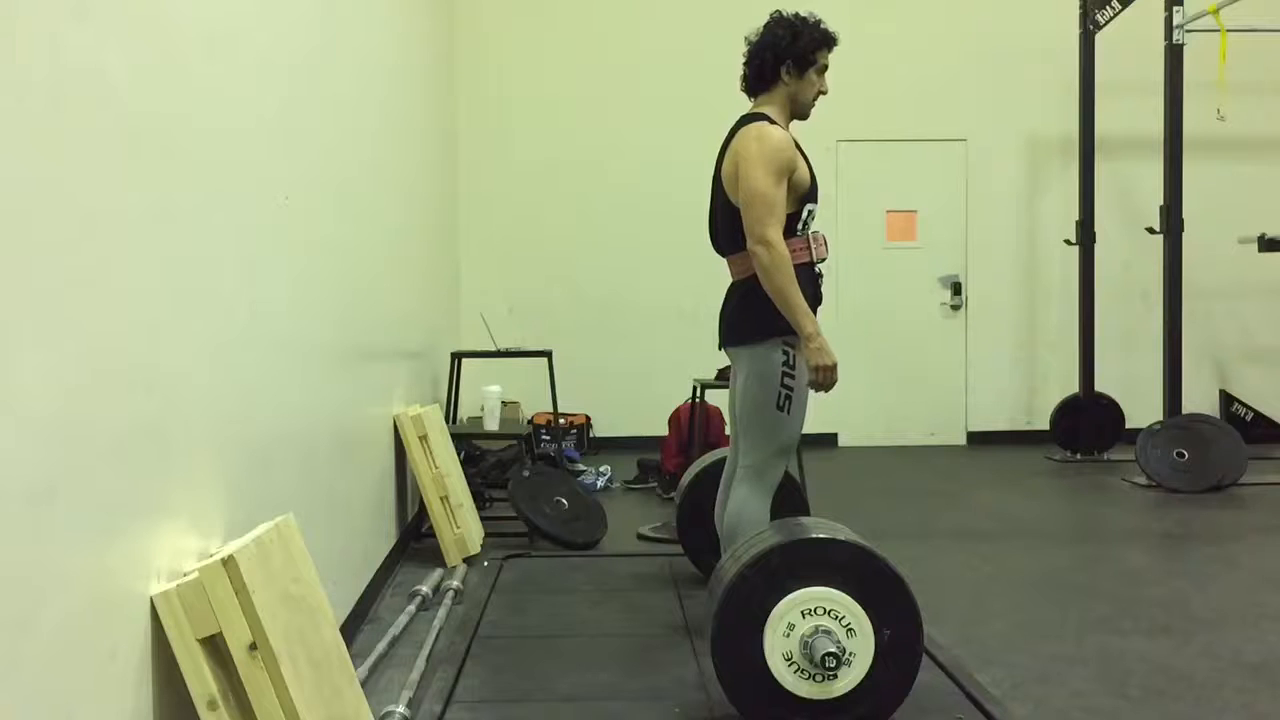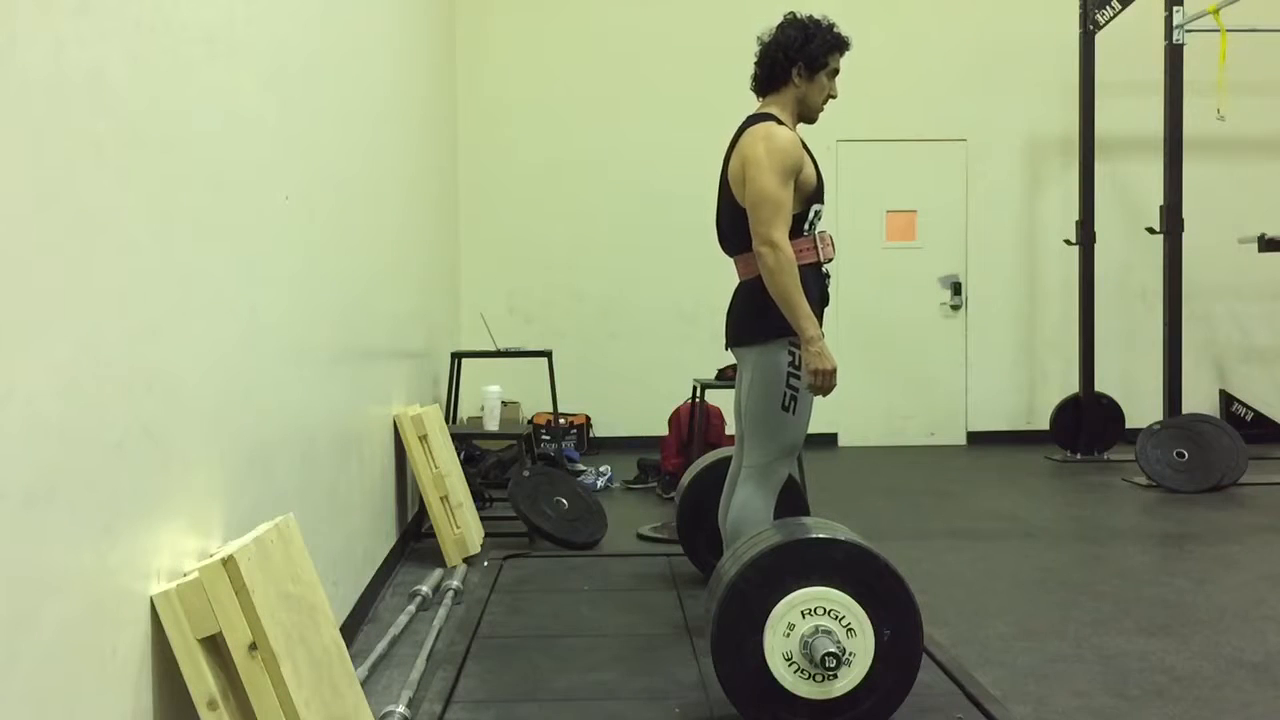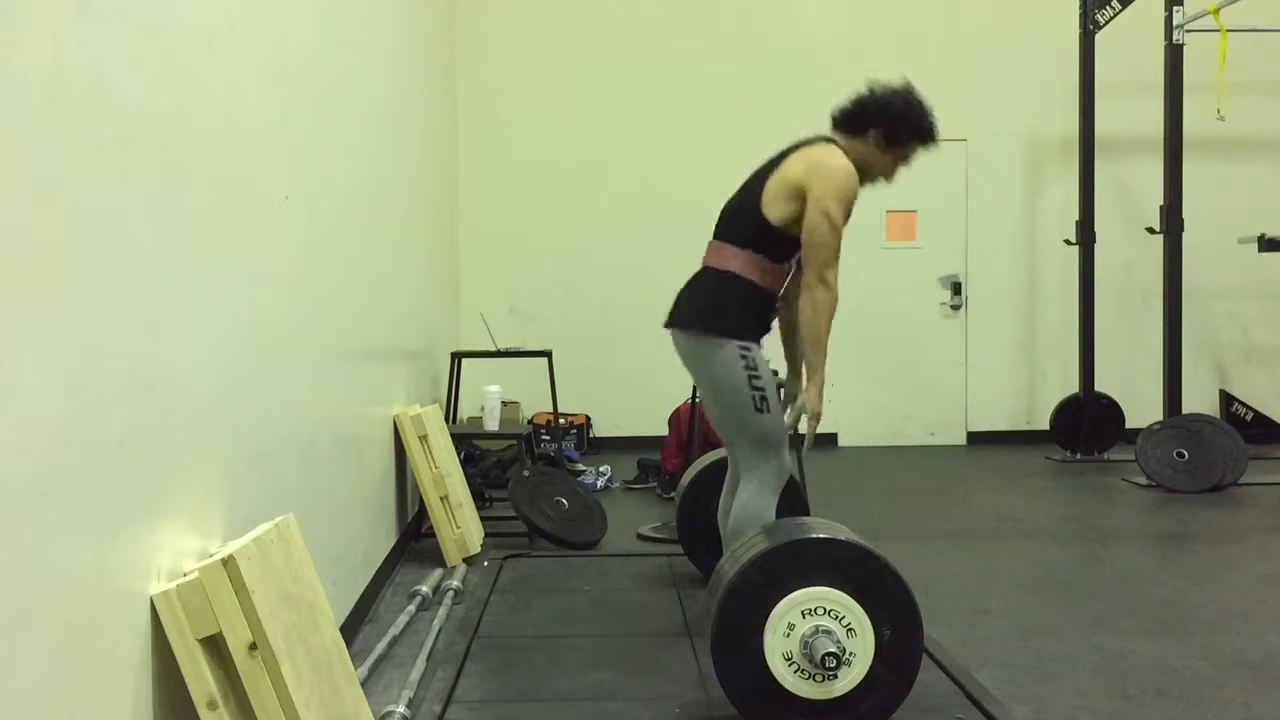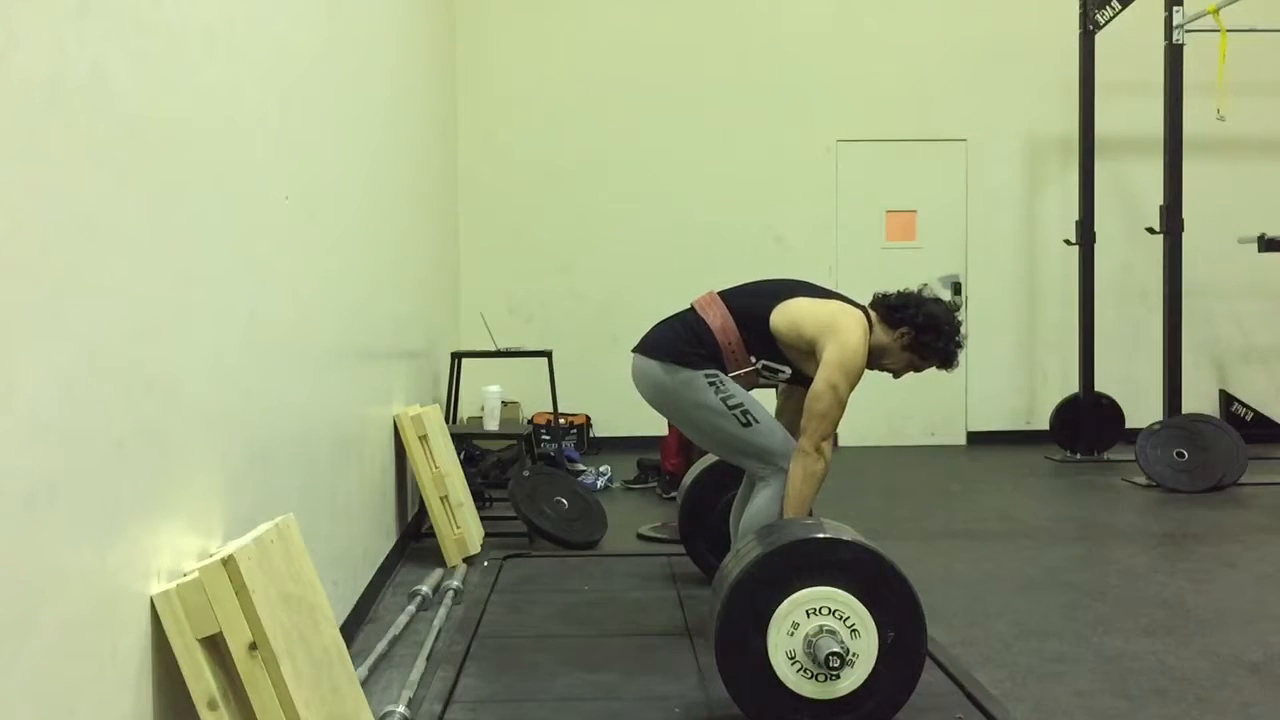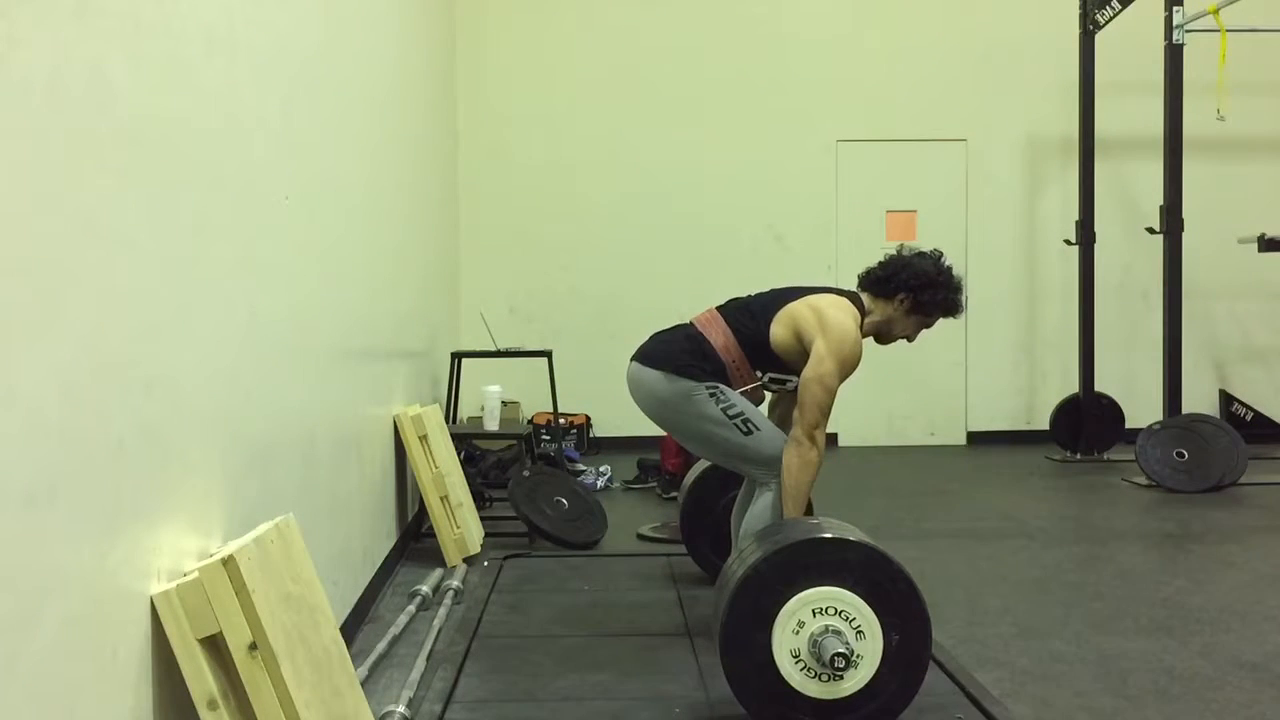
dt=1s
person 1, frame 1
left shoulder: (753, 136)
right shoulder: (767, 140)
right elbow: (765, 246)
right wrist: (812, 335)
left hip: (758, 319)
right hip: (772, 323)
left knee: (745, 469)
right knee: (762, 472)
person 1, frame 2
left shoulder: (760, 136)
right shoulder: (775, 140)
right elbow: (772, 248)
right wrist: (812, 339)
left hip: (765, 321)
right hip: (778, 325)
left knee: (749, 470)
right knee: (766, 472)
person 1, frame 3
left shoulder: (805, 163)
right shoulder: (834, 169)
left elbow: (796, 282)
right elbow: (819, 284)
left wrist: (797, 370)
right wrist: (815, 383)
left hip: (707, 315)
right hip: (718, 323)
left knee: (752, 462)
right knee: (764, 466)
person 1, frame 4
left shoulder: (835, 324)
right shoulder: (850, 342)
left elbow: (792, 437)
right elbow: (813, 448)
left hip: (666, 357)
right hip: (677, 364)
left knee: (770, 463)
right knee: (779, 466)
person 1, frame 5
left shoulder: (832, 313)
right shoulder: (842, 333)
left elbow: (785, 419)
right elbow: (806, 437)
left hip: (660, 367)
right hip: (675, 378)
left knee: (771, 466)
right knee: (779, 471)
